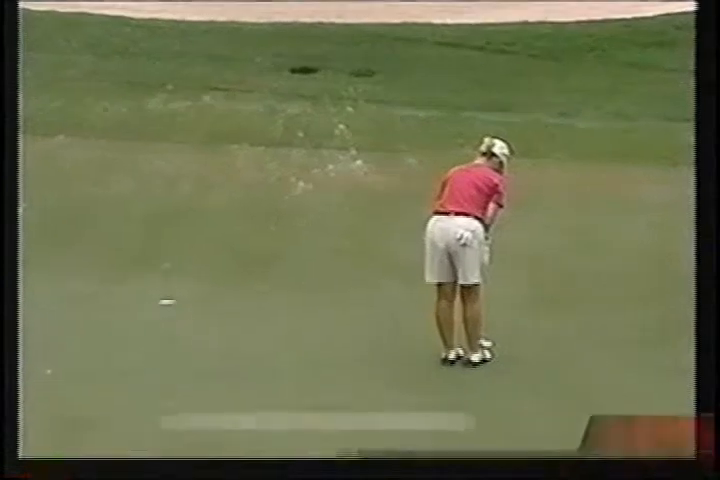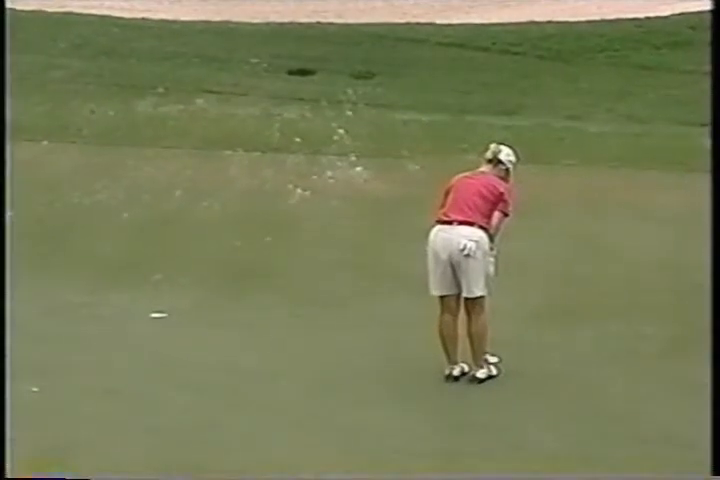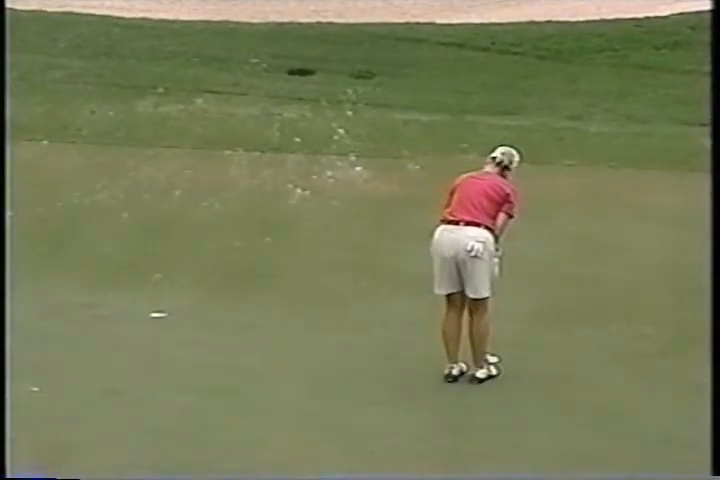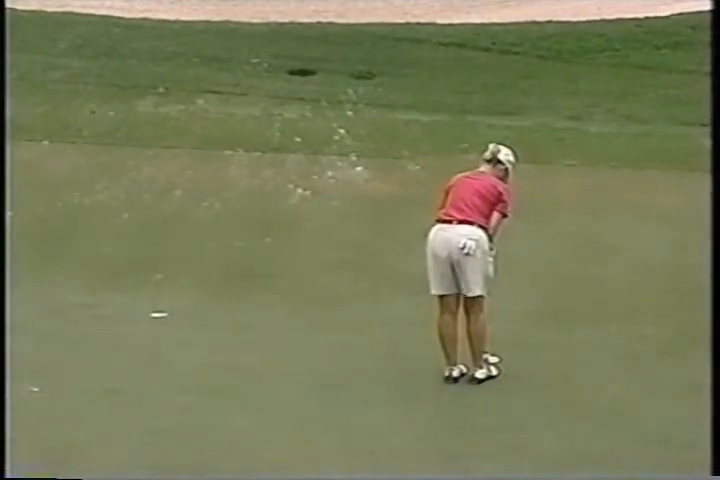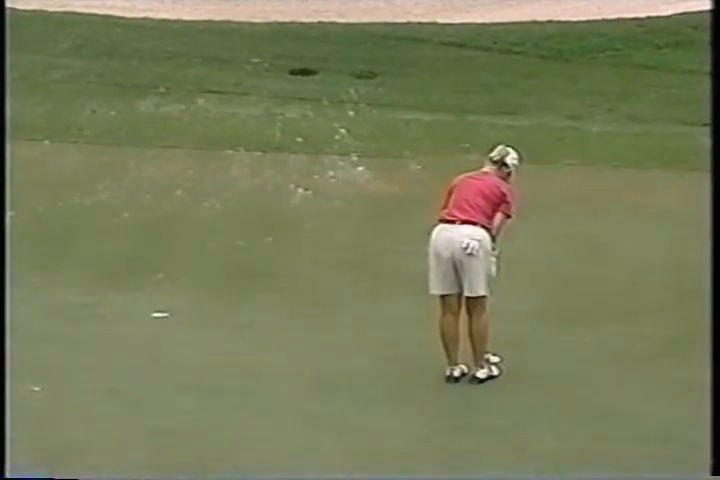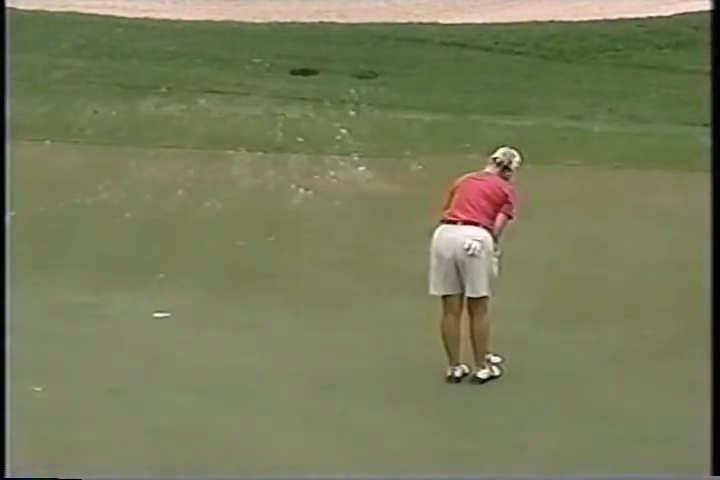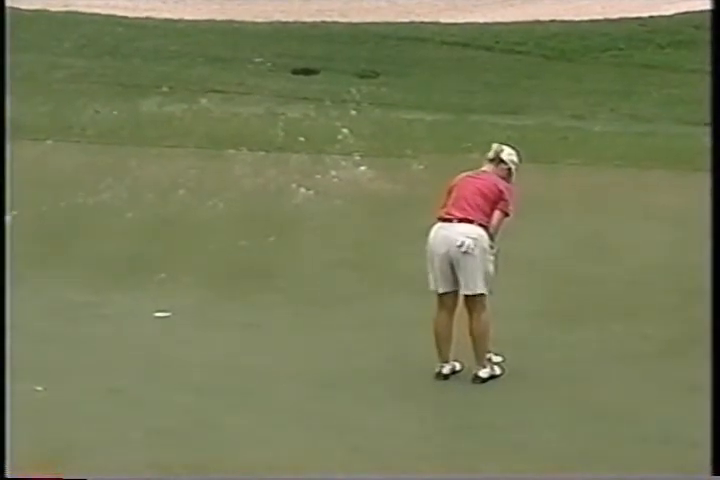
dt=0.7s
person 1, frame 1
left shoulder: (453, 172)
right shoulder: (496, 180)
right elbow: (489, 217)
right wrist: (483, 237)
left hip: (437, 226)
right hip: (466, 229)
left knee: (444, 295)
right knee: (471, 296)
left ankle: (449, 350)
right ankle: (474, 352)
person 1, frame 2
left shoulder: (457, 180)
right shoulder: (501, 188)
right elbow: (494, 227)
right wrist: (488, 249)
left hip: (439, 236)
right hip: (470, 239)
left knee: (448, 308)
right knee: (476, 309)
left ankle: (453, 366)
right ankle: (480, 367)
person 1, frame 3
left shoulder: (462, 180)
right shoulder: (508, 190)
right elbow: (498, 228)
right wrist: (493, 248)
left hip: (445, 235)
right hip: (475, 239)
left knee: (453, 307)
right knee: (478, 309)
left ankle: (452, 366)
right ankle: (480, 367)
person 1, frame 4
left shoulder: (457, 180)
right shoulder: (500, 188)
right elbow: (492, 227)
right wrist: (487, 249)
left hip: (439, 235)
right hip: (470, 238)
left knee: (447, 309)
right knee: (475, 309)
left ankle: (452, 368)
right ankle: (480, 367)
person 1, frame 5
left shoulder: (460, 180)
right shoulder: (504, 189)
right elbow: (495, 227)
right wrist: (491, 248)
left hip: (442, 234)
right hip: (472, 238)
left knee: (449, 309)
right knee: (477, 309)
left ankle: (453, 367)
right ankle: (480, 367)
person 1, frame 6
left shoulder: (462, 180)
right shoulder: (506, 189)
right elbow: (497, 228)
right wrist: (492, 249)
left hip: (444, 236)
right hip: (474, 239)
left knee: (450, 309)
right knee: (478, 310)
left ankle: (454, 368)
right ankle: (481, 368)
person 1, frame 7
left shoulder: (460, 179)
right shoulder: (503, 187)
right elbow: (493, 226)
right wrist: (488, 247)
left hip: (440, 233)
right hip: (470, 237)
left knee: (444, 306)
right knee: (477, 308)
left ankle: (444, 365)
right ankle: (483, 367)
